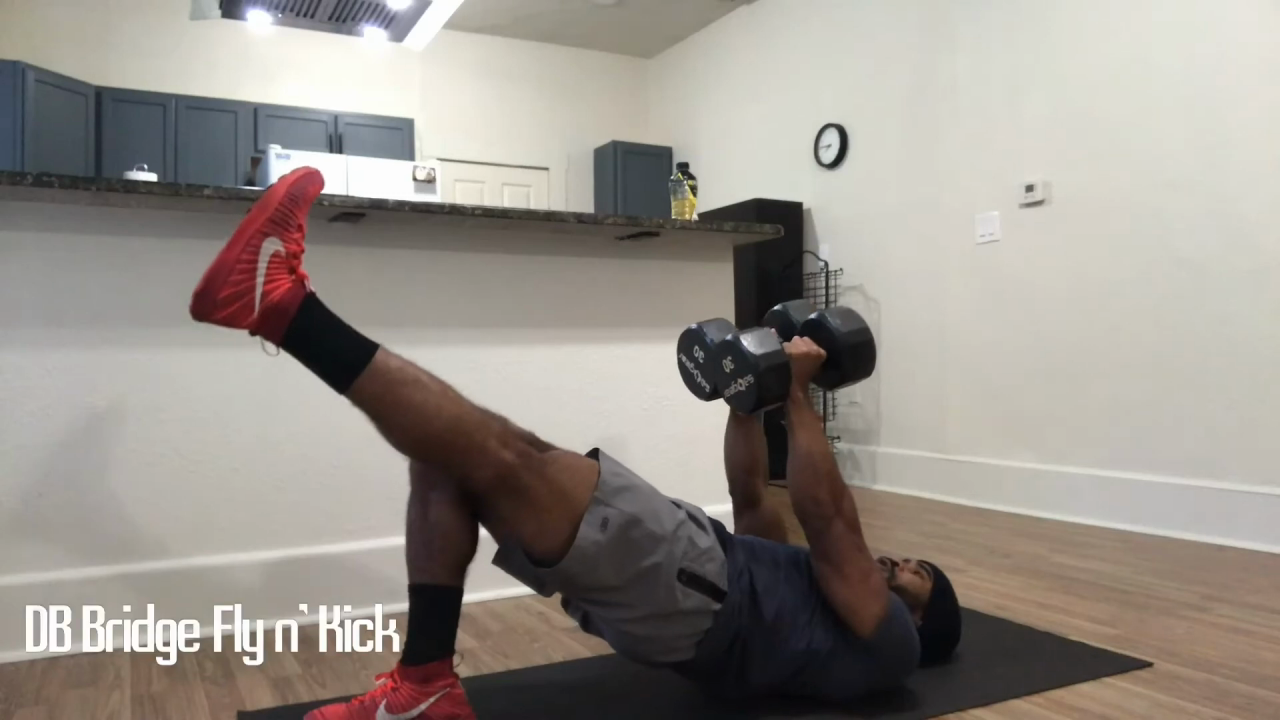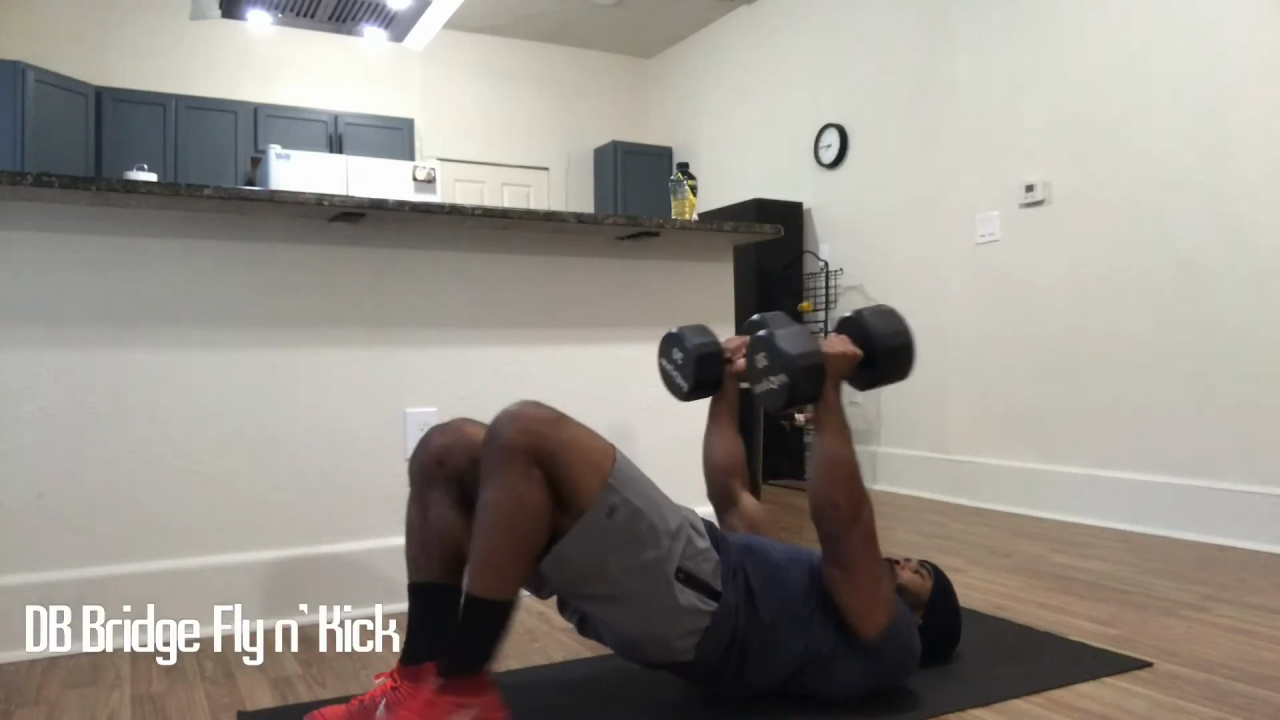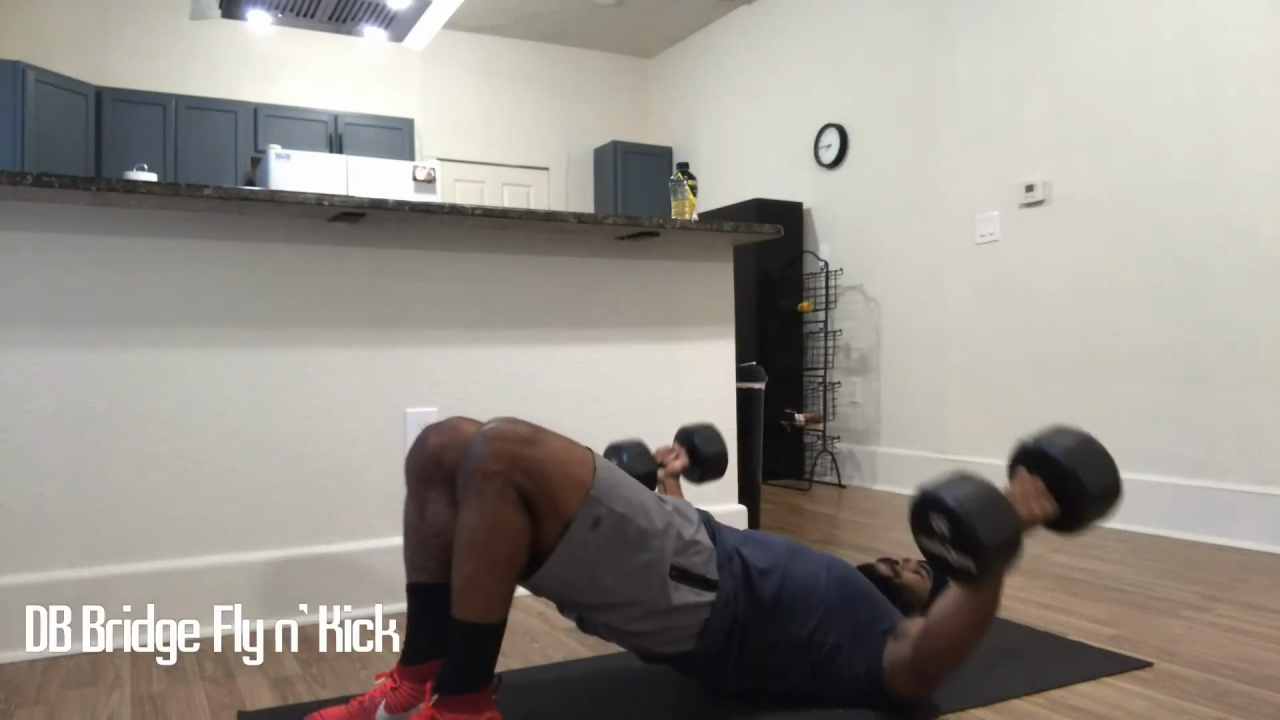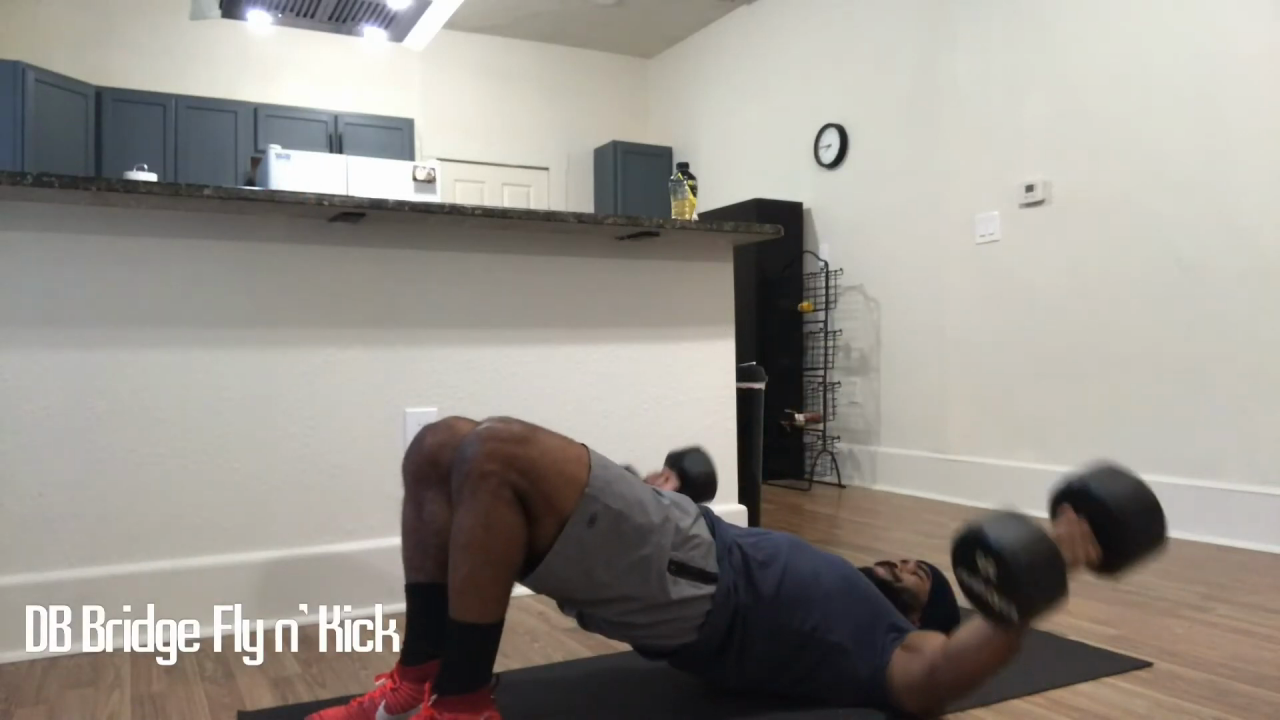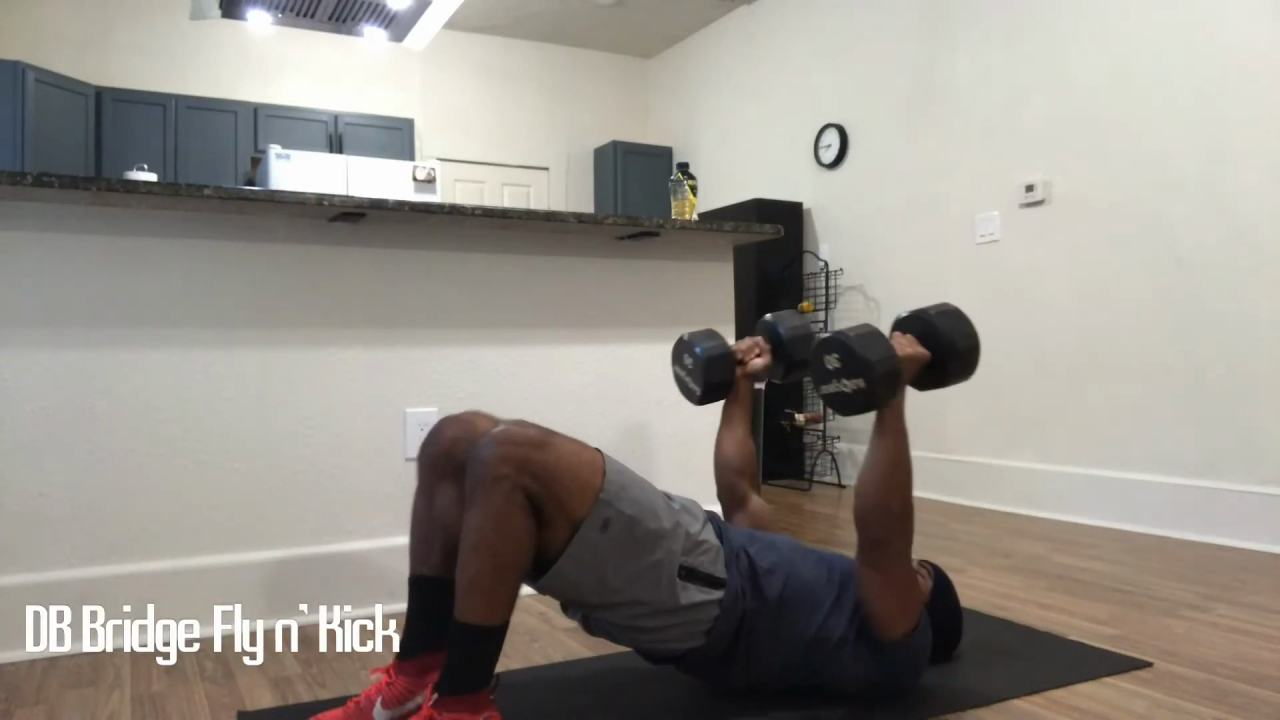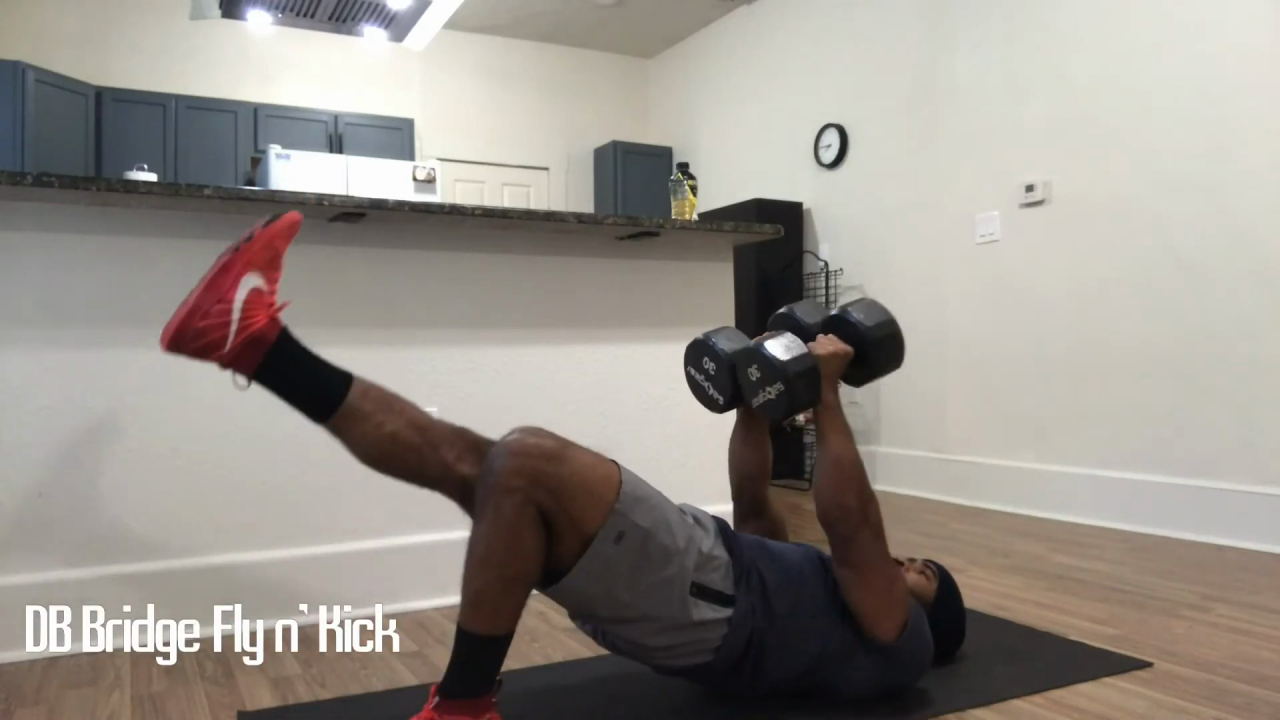
dt=0.7s
person 1, frame 1
left shoulder: (885, 643)
right shoulder: (814, 588)
left elbow: (828, 519)
right elbow: (751, 499)
left wrist: (797, 396)
left hip: (688, 591)
right hip: (655, 583)
left knee: (497, 454)
right knee: (447, 461)
left ankle: (278, 304)
person 1, frame 2
left shoulder: (887, 641)
right shoulder: (817, 584)
left elbow: (844, 527)
right elbow: (730, 491)
left wrist: (826, 396)
right wrist: (726, 389)
left hip: (689, 593)
right hip: (651, 580)
left knee: (526, 430)
right knee: (450, 448)
person 1, frame 3
left shoulder: (889, 639)
right shoulder: (828, 588)
left elbow: (931, 658)
right wrist: (674, 485)
left hip: (689, 587)
left knee: (502, 454)
right knee: (444, 448)
person 1, frame 4
left shoulder: (889, 641)
right shoulder: (838, 594)
right wrist: (669, 493)
left hip: (690, 580)
left knee: (496, 454)
right knee: (440, 449)
person 1, frame 5
left shoulder: (894, 645)
right shoulder: (827, 584)
left elbow: (883, 535)
right elbow: (739, 496)
left wrist: (893, 398)
right wrist: (740, 390)
left hip: (694, 585)
left knee: (508, 453)
right knee: (457, 441)
person 1, frame 6
left shoulder: (896, 643)
right shoulder: (824, 588)
left elbow: (852, 528)
right elbow: (752, 502)
left wrist: (827, 398)
right wrist: (755, 399)
left hip: (705, 600)
right hip: (686, 583)
left knee: (527, 460)
right knee: (460, 459)
right ankle: (256, 341)
